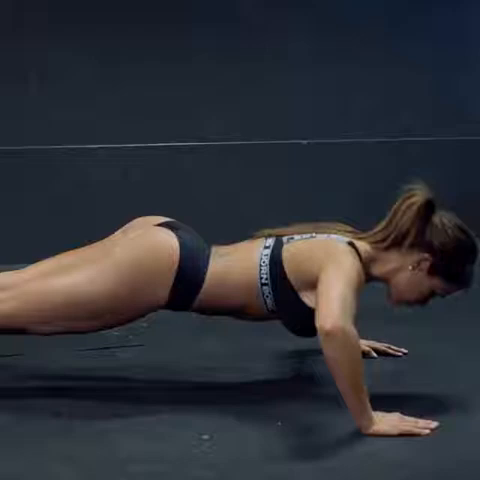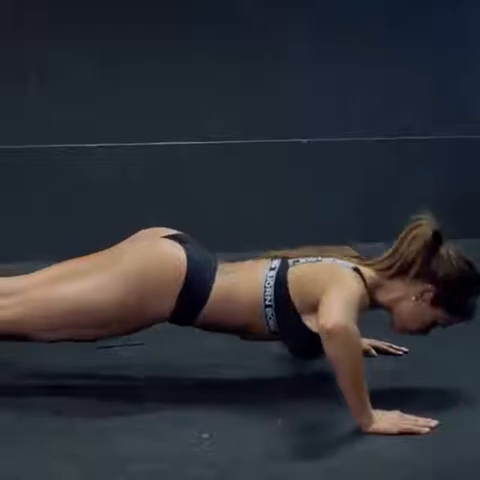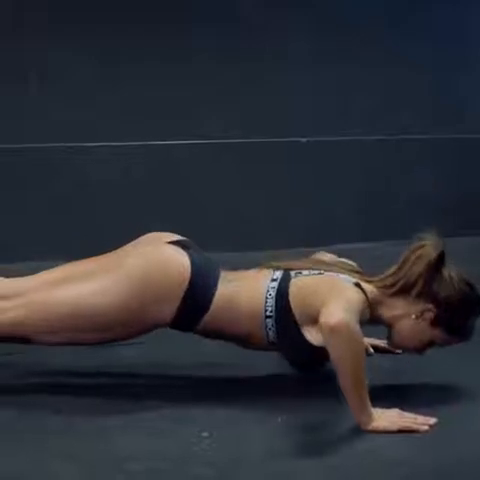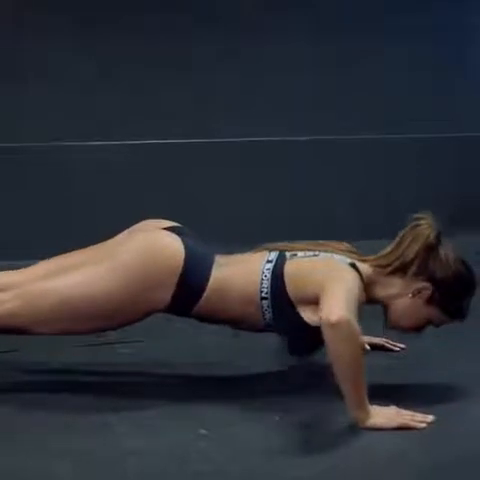
dt=0.5s
person 1, frame 1
left shoulder: (349, 244)
right shoulder: (347, 261)
right elbow: (331, 327)
left wrist: (347, 337)
right wrist: (367, 420)
left hip: (163, 242)
right hip: (159, 268)
person 1, frame 2
left shoulder: (354, 265)
right shoulder: (351, 285)
right elbow: (333, 328)
left wrist: (347, 339)
right wrist: (368, 418)
left hip: (166, 251)
right hip: (163, 282)
person 1, frame 3
left shoulder: (355, 278)
right shoulder: (353, 298)
right elbow: (333, 323)
left wrist: (348, 340)
right wrist: (366, 416)
left hip: (170, 256)
right hip: (165, 285)
person 1, frame 4
left shoulder: (351, 261)
right shoulder: (348, 280)
right elbow: (336, 321)
left wrist: (348, 337)
right wrist: (364, 414)
left hip: (165, 243)
right hip: (161, 271)
